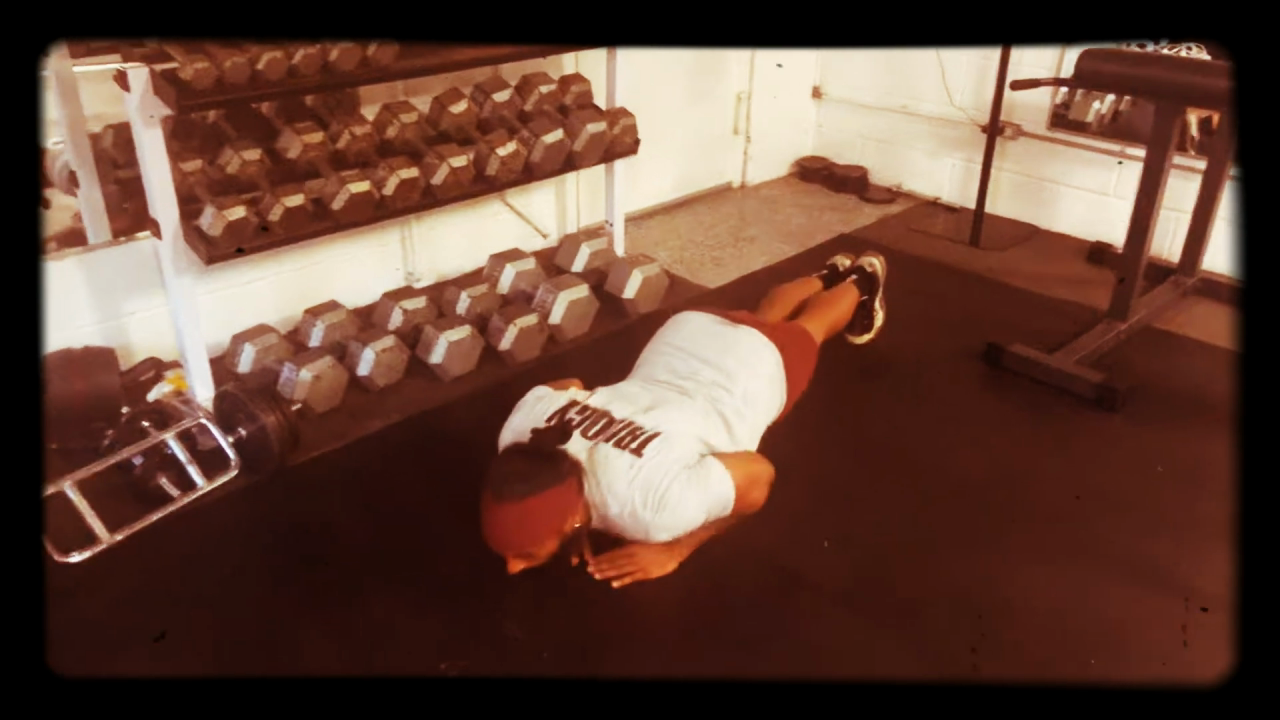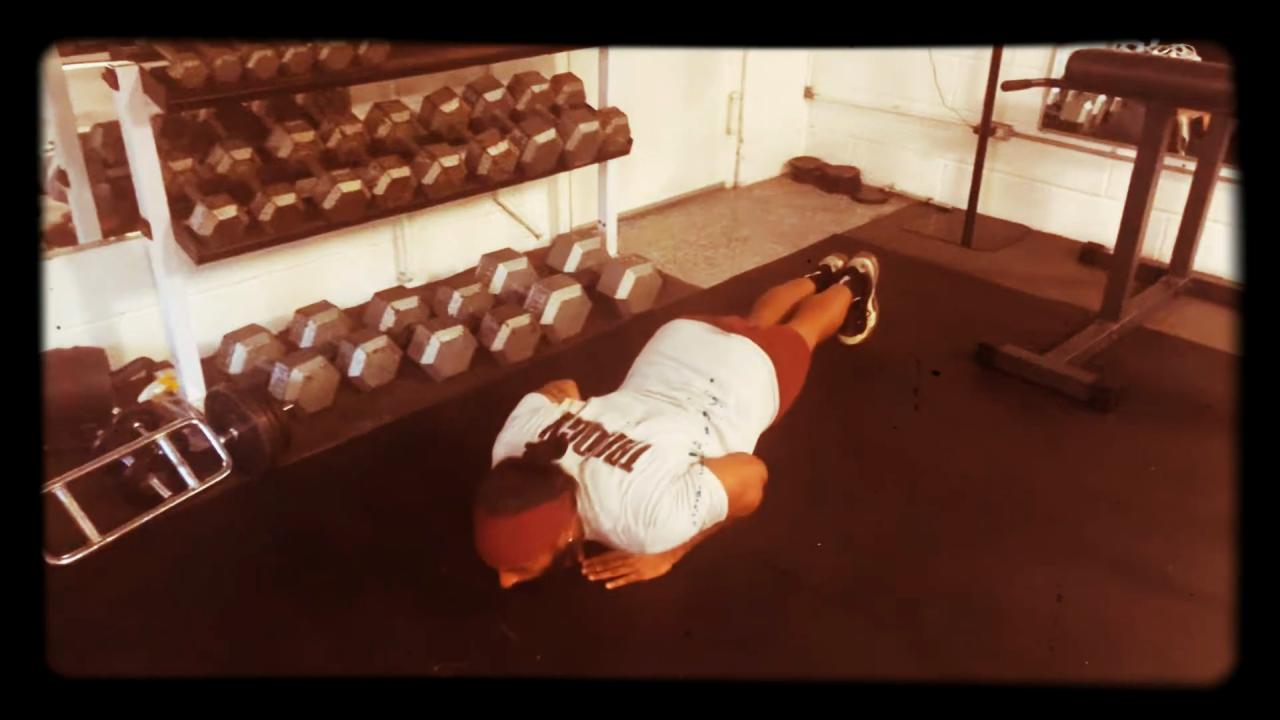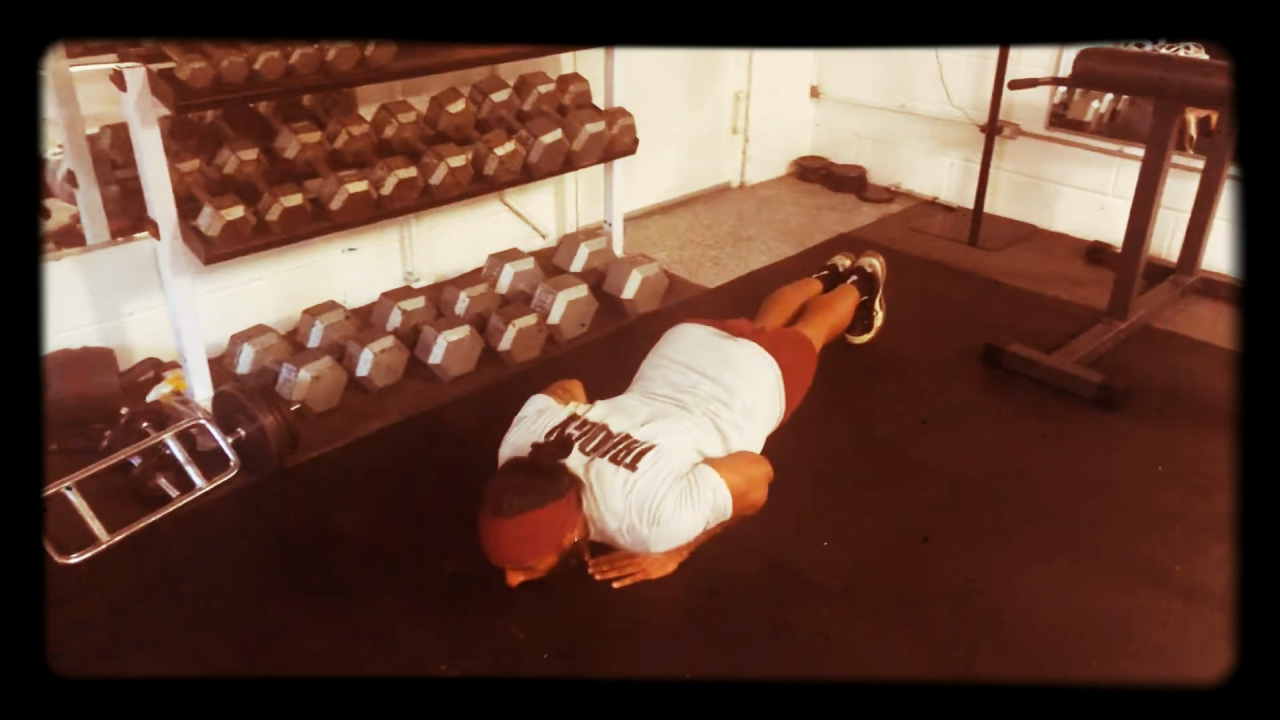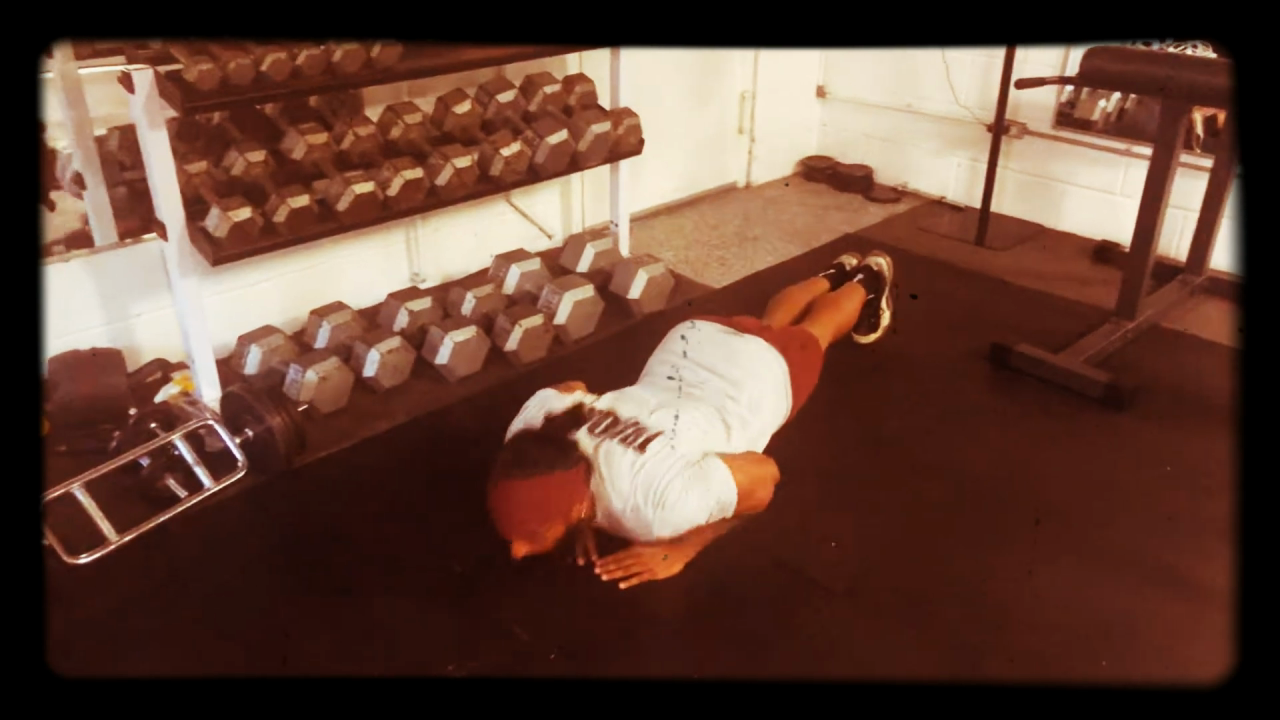
dt=0.1s
person 1, frame 1
left shoulder: (651, 504)
right shoulder: (524, 433)
left elbow: (758, 476)
left wrist: (673, 552)
left hip: (759, 365)
right hip: (688, 334)
left knee: (804, 329)
right knee: (765, 317)
left ankle: (862, 279)
right ankle: (830, 273)
person 1, frame 2
left shoulder: (644, 517)
right shoulder: (517, 445)
left elbow: (752, 479)
left wrist: (666, 554)
left hip: (748, 373)
right hip: (679, 341)
left knee: (797, 333)
right knee: (759, 321)
left ankle: (854, 280)
right ankle: (822, 275)
person 1, frame 3
left shoulder: (647, 517)
right shoulder: (525, 445)
left elbow: (757, 476)
left wrist: (673, 551)
left hip: (756, 375)
right hip: (688, 347)
left knee: (806, 333)
right knee: (764, 325)
left ankle: (862, 281)
right ankle: (830, 274)
person 1, frame 4
left shoulder: (654, 503)
right shoulder: (533, 429)
left elbow: (763, 478)
left wrist: (678, 552)
left hip: (763, 373)
right hip: (695, 339)
left knee: (812, 333)
right knee: (770, 323)
left ankle: (868, 279)
right ankle: (836, 273)
